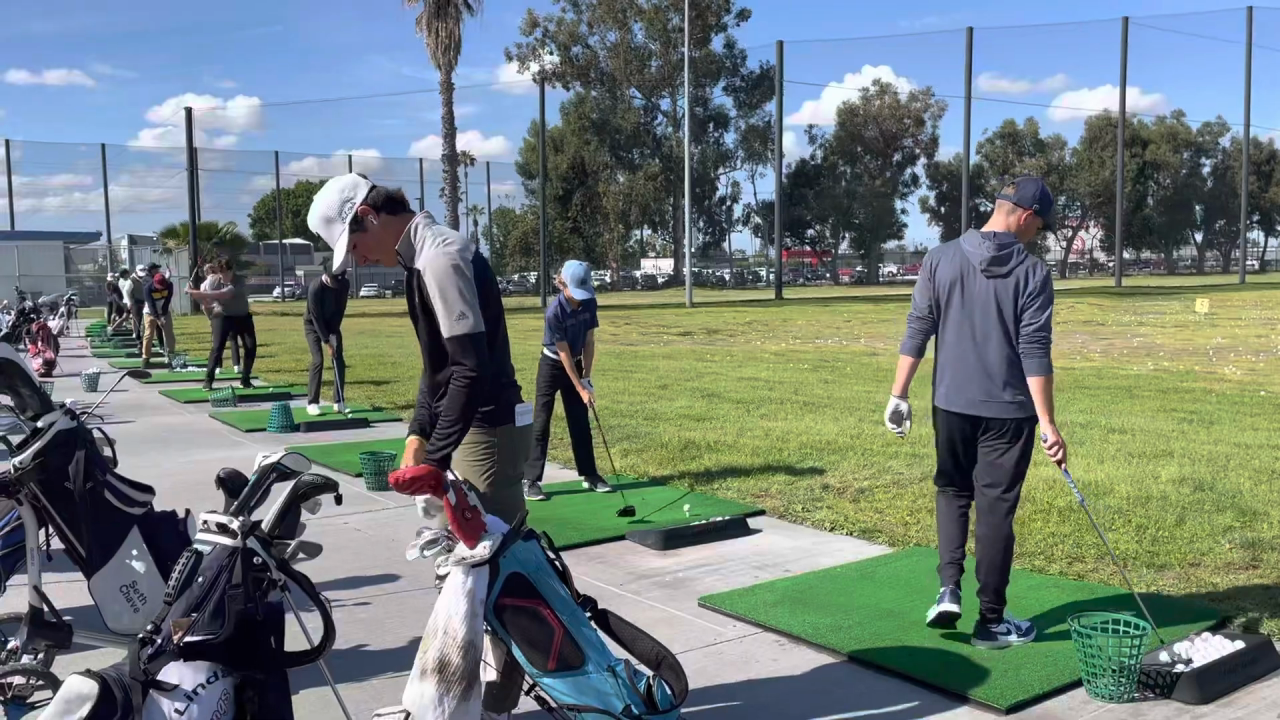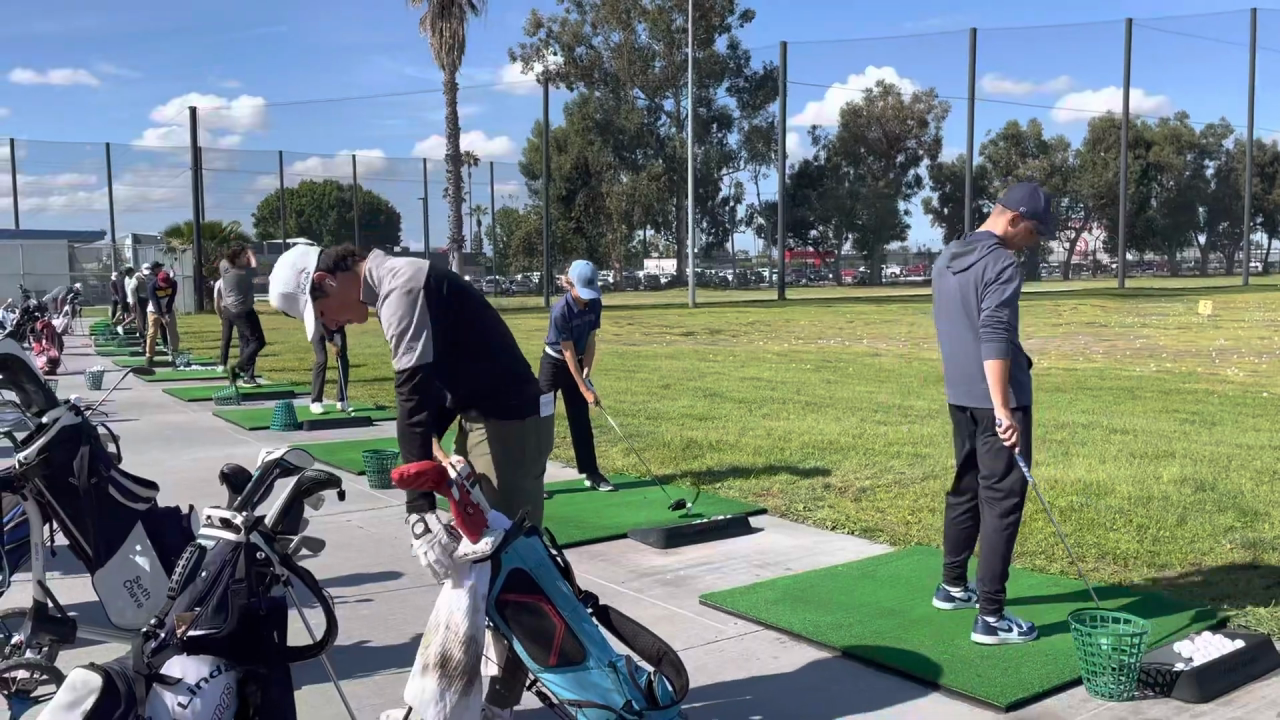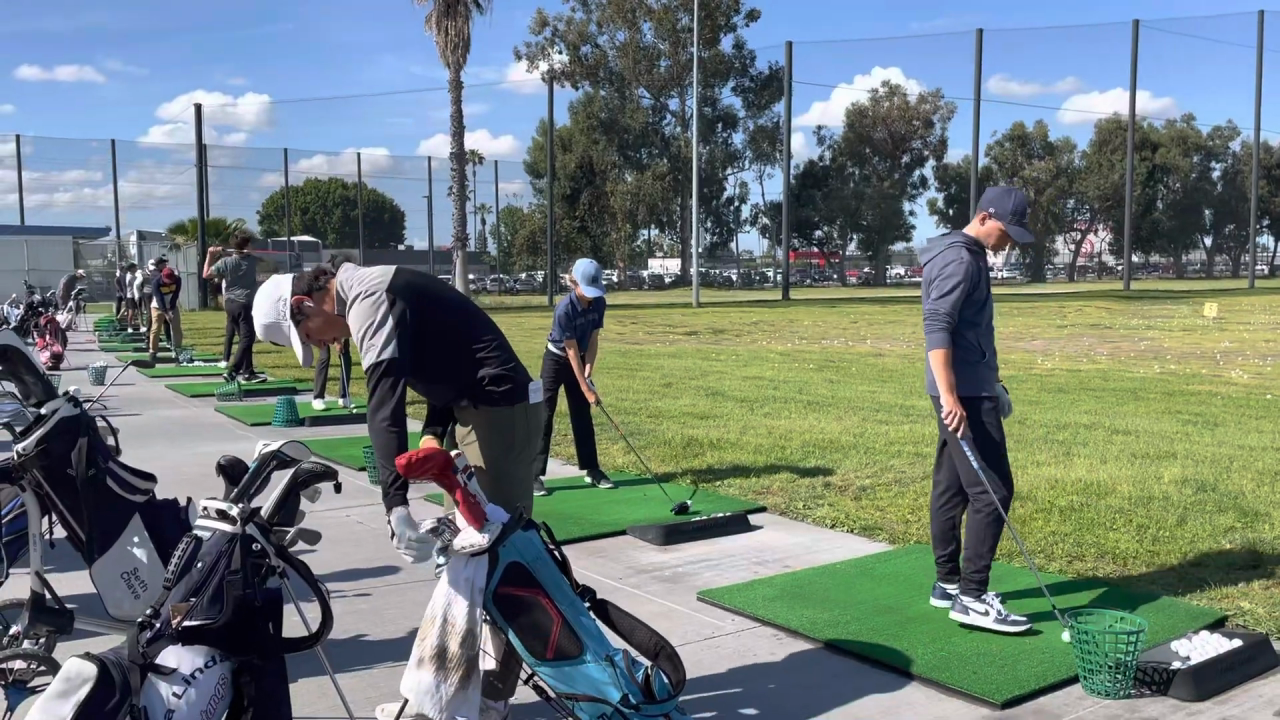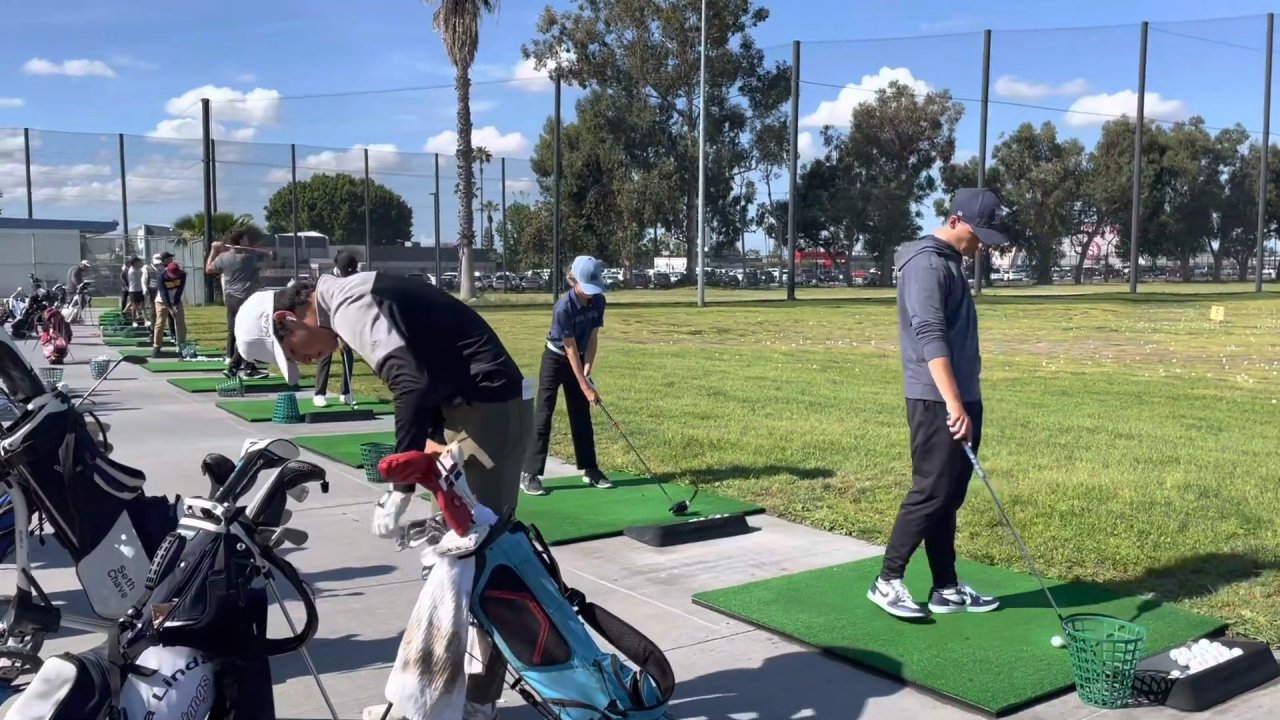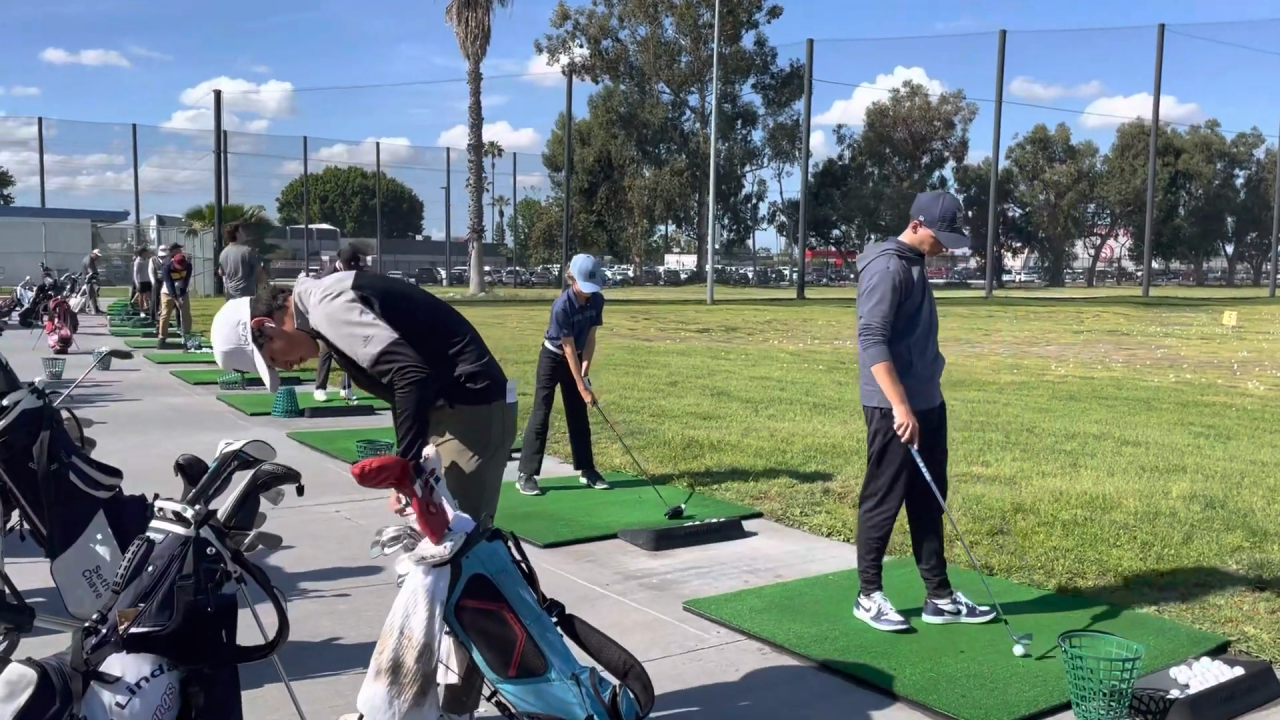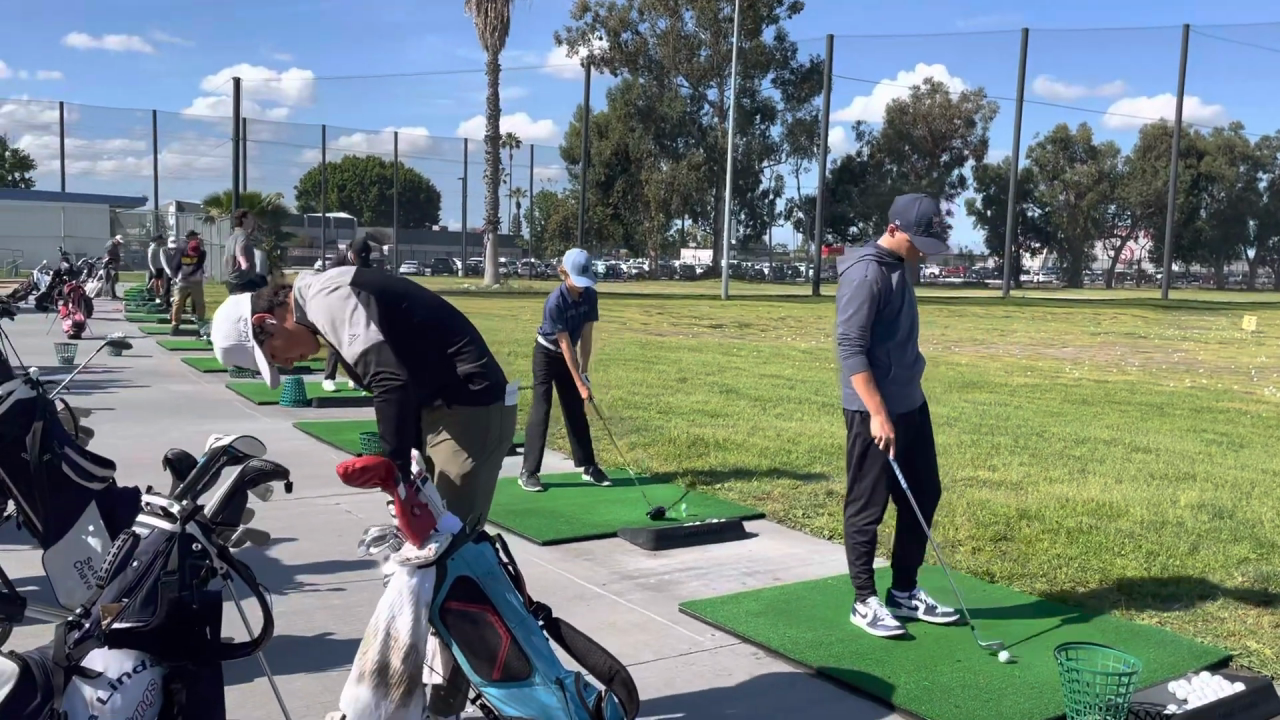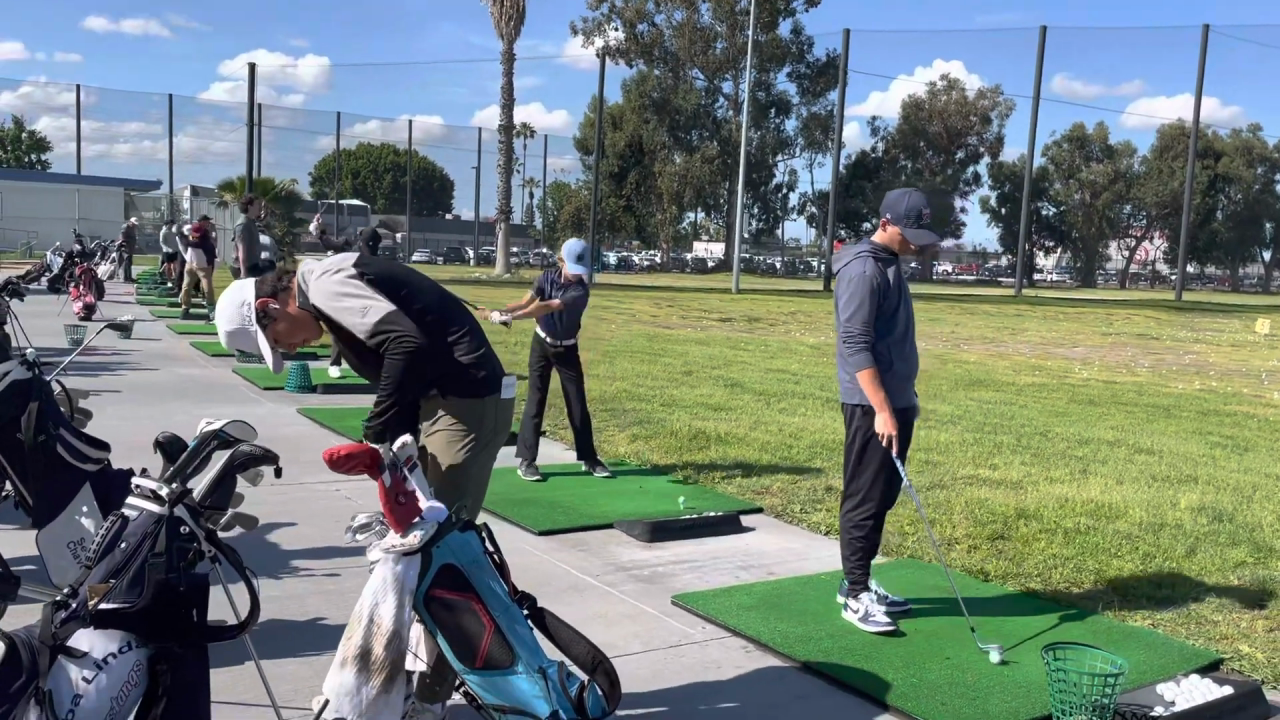
dt=0.4s
person 1, frame 1
left shoulder: (941, 258)
right shoulder: (1032, 271)
left elbow: (917, 330)
right elbow: (1035, 353)
left wrist: (899, 395)
right wrist: (1047, 423)
left hip: (951, 404)
right hip: (1008, 411)
left knee: (952, 496)
right knee: (996, 513)
left ankle: (947, 593)
right ankle: (990, 621)
person 1, frame 2
left shoulder: (947, 260)
right shoulder: (1001, 264)
right elbow: (994, 339)
right wrist: (1002, 408)
left hip: (960, 398)
right hip: (998, 402)
left knee: (966, 492)
right knee: (1003, 505)
left ankle: (953, 585)
right ankle: (991, 616)
person 1, frame 3
left shoulder: (967, 256)
right shoulder: (957, 259)
right elbow: (937, 329)
left wrist: (993, 384)
right wrist: (948, 395)
left hip: (972, 390)
right hip: (962, 394)
left knee: (952, 488)
right knee: (992, 491)
left ankle: (949, 583)
right ankle: (971, 595)
person 1, frame 4
left shoulder: (951, 261)
right shoulder: (925, 265)
right elbow: (930, 337)
right wrist: (953, 403)
left hip: (961, 396)
right hip: (936, 400)
left knee: (949, 495)
right knee: (930, 493)
left ankle: (946, 588)
right ankle: (888, 581)
person 1, frame 5
left shoulder: (915, 264)
right shoulder: (886, 268)
right elbow: (872, 342)
right wrist: (900, 406)
left hip: (927, 401)
right hip: (894, 408)
left knee: (929, 501)
right knee: (883, 501)
left ankle: (940, 597)
right ankle: (869, 596)
person 1, frame 6
left shoulder: (898, 266)
right shoulder: (864, 275)
right elbow: (851, 350)
right wrist: (878, 415)
left hip: (910, 402)
right hip: (872, 409)
left knee: (924, 494)
right knee: (867, 506)
left ankle: (904, 590)
right ankle: (865, 600)
person 1, frame 7
left shoulder: (890, 262)
right shoulder: (862, 271)
right elbow: (856, 347)
right wrist: (881, 410)
left hip: (898, 398)
right hip: (870, 404)
left knee: (883, 497)
right knee: (863, 498)
left ankle: (860, 581)
right ankle: (855, 594)
person 2, frame 1
left shoulder: (442, 257)
right shoulder: (423, 261)
left elbow: (472, 365)
left wrist: (436, 458)
right wrist: (418, 435)
left hip: (487, 428)
right hip: (467, 430)
person 2, frame 2
left shoulder: (399, 290)
right shoulder: (393, 282)
left elbow: (413, 403)
left wrist: (419, 512)
right wrist: (432, 437)
left hip: (510, 421)
right hip: (483, 419)
person 2, frame 3
left shoulder: (366, 299)
right shoulder: (372, 291)
left elbow: (385, 404)
left wrist: (396, 508)
right wrist: (434, 433)
left hip: (499, 409)
right hip: (481, 407)
person 2, frame 4
left shoulder: (348, 304)
right shoulder: (351, 301)
left elbow: (413, 385)
left wrist: (399, 487)
right wrist: (432, 437)
left hip: (489, 406)
right hip: (470, 405)
person 2, frame 5
left shoulder: (326, 304)
right shoulder: (330, 307)
left elbow: (409, 376)
right elbow: (402, 377)
left hip: (471, 409)
right hip: (453, 409)
person 2, frame 6
left shoulder: (325, 297)
right shoulder: (327, 301)
left elbow: (392, 382)
right elbow: (406, 377)
left wrist: (397, 474)
right wrist: (409, 469)
left hip: (470, 409)
right hip: (444, 409)
person 2, frame 7
left shoulder: (325, 283)
right shoulder: (331, 292)
left elbow: (407, 344)
left wrist: (377, 439)
right wrist: (397, 446)
left hip: (467, 400)
right hip: (439, 399)
person 3, frame 1
left shoulder: (589, 304)
right shoulder: (554, 311)
left elbow: (589, 341)
right elbow: (563, 352)
left wrist: (586, 377)
right wrist: (579, 388)
left hip: (575, 364)
right hip: (552, 366)
left knee: (580, 421)
right knee: (541, 421)
left ankle: (589, 474)
right ankle: (530, 480)
person 3, frame 2
left shoulder: (594, 304)
right shoulder: (560, 311)
left elbow: (590, 342)
right elbow: (568, 352)
left wrist: (586, 376)
right wrist: (584, 388)
left hip: (576, 363)
right hip: (554, 363)
left knee: (581, 419)
left ankle: (591, 473)
person 3, frame 3
left shoulder: (598, 303)
right shoulder: (564, 310)
left elbow: (592, 340)
right elbow: (572, 350)
left wrist: (588, 373)
right wrist: (586, 388)
left hip: (578, 361)
right hip: (556, 361)
left knee: (583, 416)
right knee: (544, 416)
left ankle: (591, 470)
right ankle: (533, 475)
person 3, frame 4
left shoulder: (598, 301)
right shoulder: (563, 307)
left elbow: (592, 339)
right elbow: (570, 349)
left wrist: (587, 372)
right wrist: (585, 386)
left hip: (578, 360)
right hip: (555, 360)
left knee: (582, 415)
right knee: (544, 415)
left ankle: (590, 469)
right ankle: (529, 474)
person 3, frame 5
left shoulder: (596, 300)
right shoulder: (562, 306)
left elbow: (590, 338)
right elbow: (569, 348)
left wrist: (585, 373)
right wrist: (582, 387)
left hip: (575, 359)
right hip: (552, 359)
left knee: (579, 416)
right knee: (541, 414)
left ankle: (586, 470)
right ankle: (525, 474)
person 3, frame 6
left shoulder: (590, 296)
right shoulder: (555, 302)
left elbow: (586, 336)
right elbow: (564, 344)
left wrist: (583, 373)
right wrist: (579, 383)
left hip: (571, 355)
right hip: (546, 355)
left knee: (577, 411)
right knee: (541, 412)
left ankle: (589, 467)
right ankle: (528, 471)
person 3, frame 7
left shoulder: (580, 290)
right shoulder: (548, 276)
left elbow: (547, 307)
right elbow: (526, 301)
left wrist: (510, 317)
right wrist: (501, 312)
left hip: (567, 349)
right hip: (542, 344)
left knee: (578, 405)
right knee: (536, 401)
left ankle: (589, 458)
right ankle: (526, 460)
